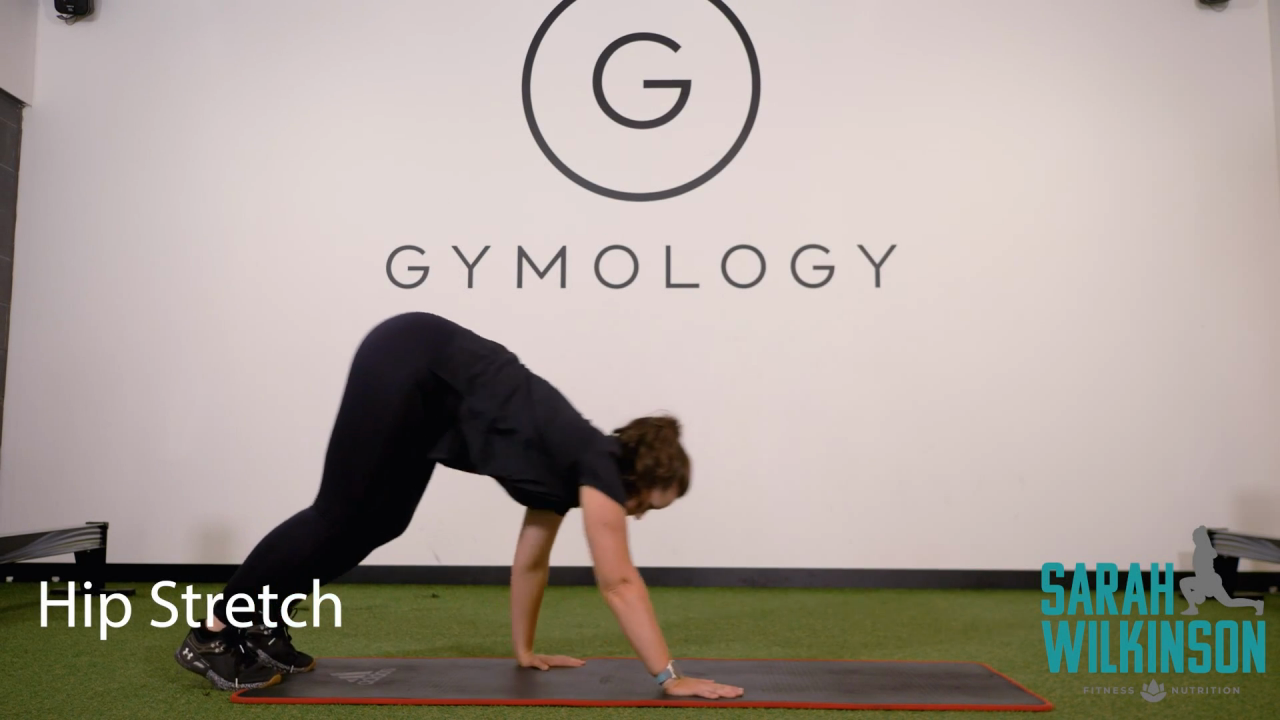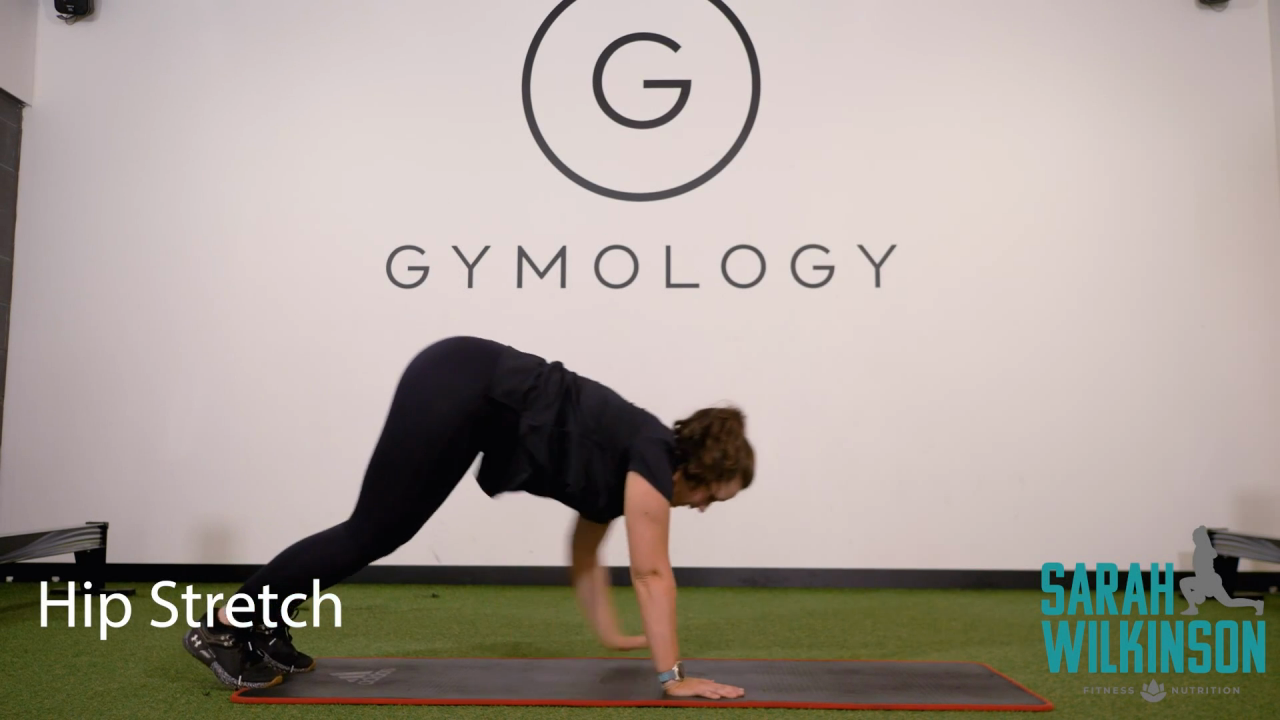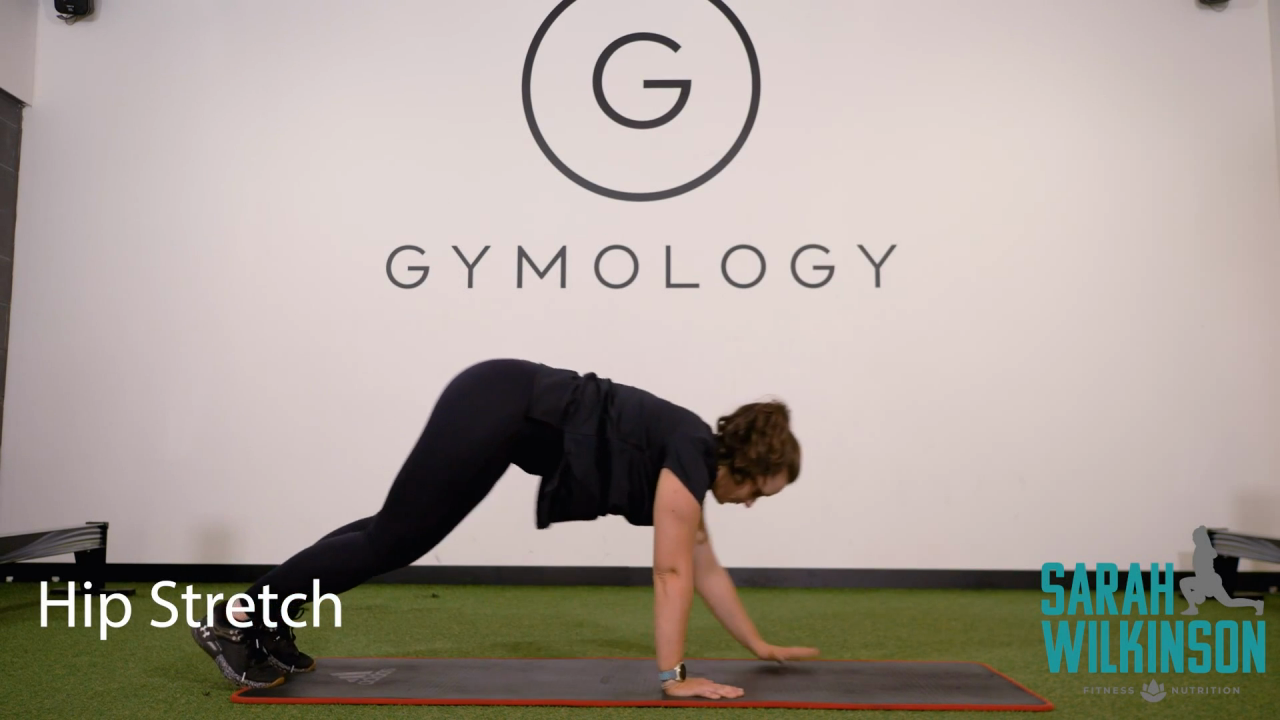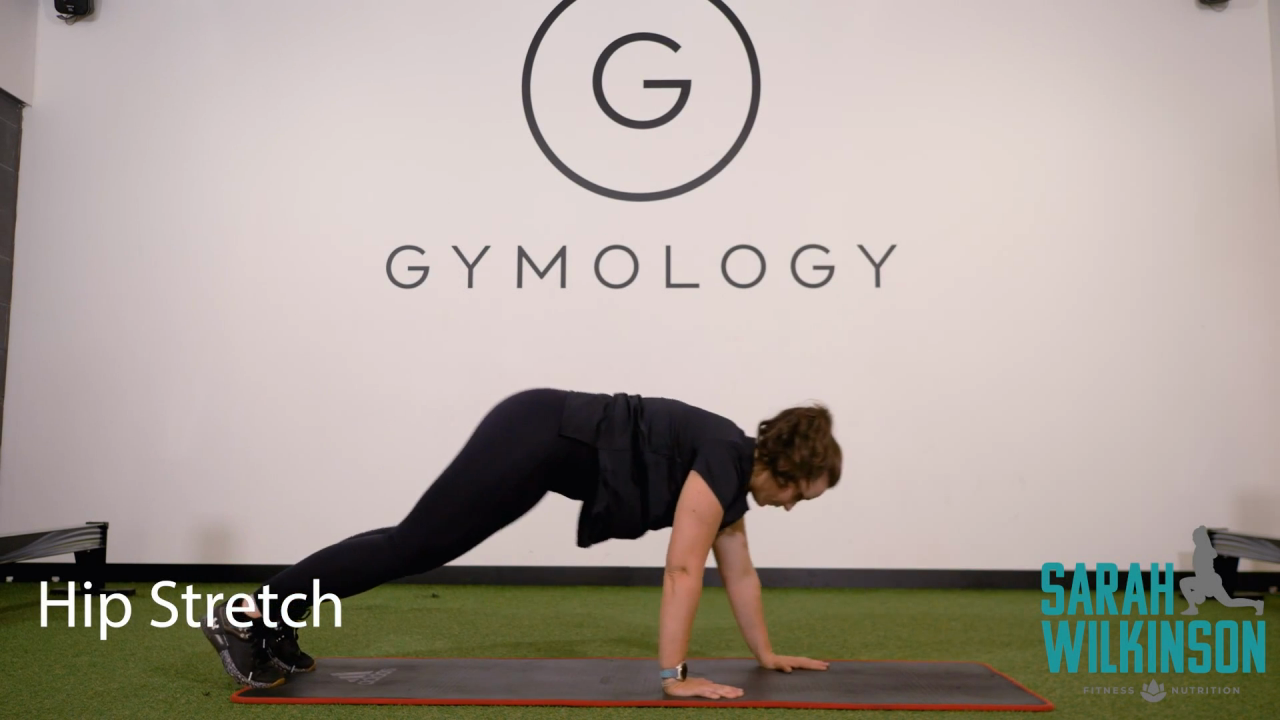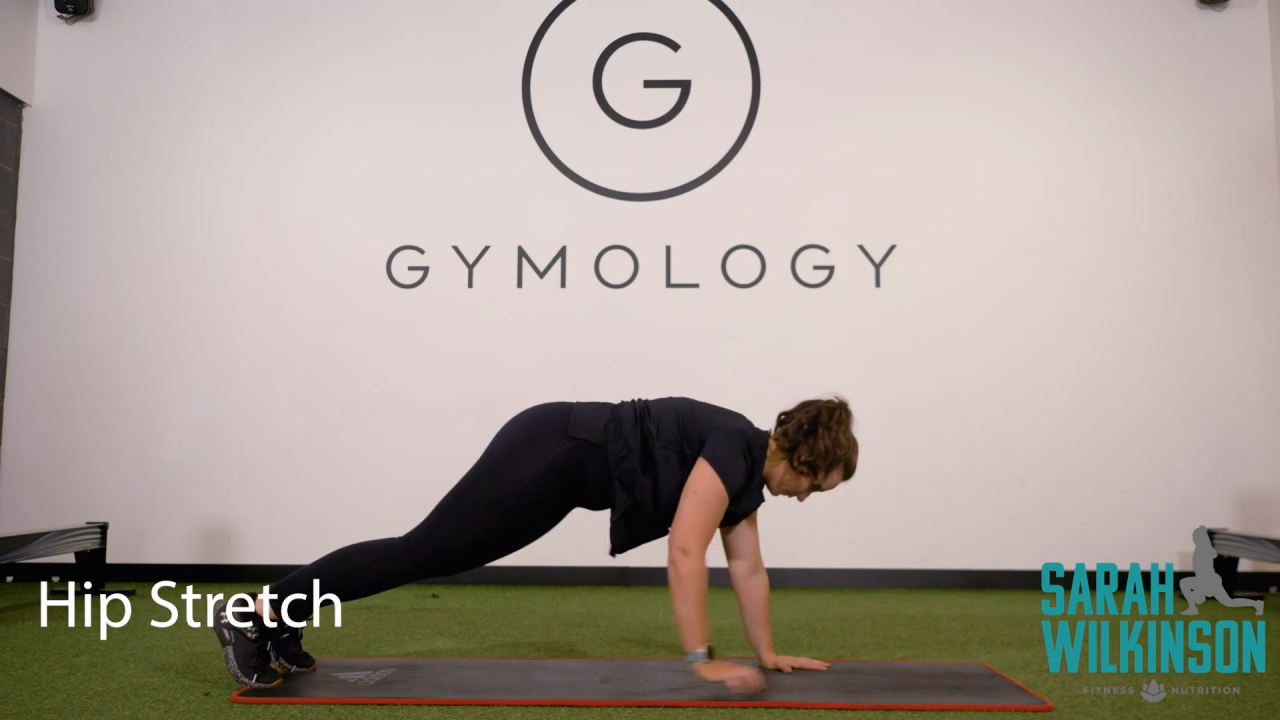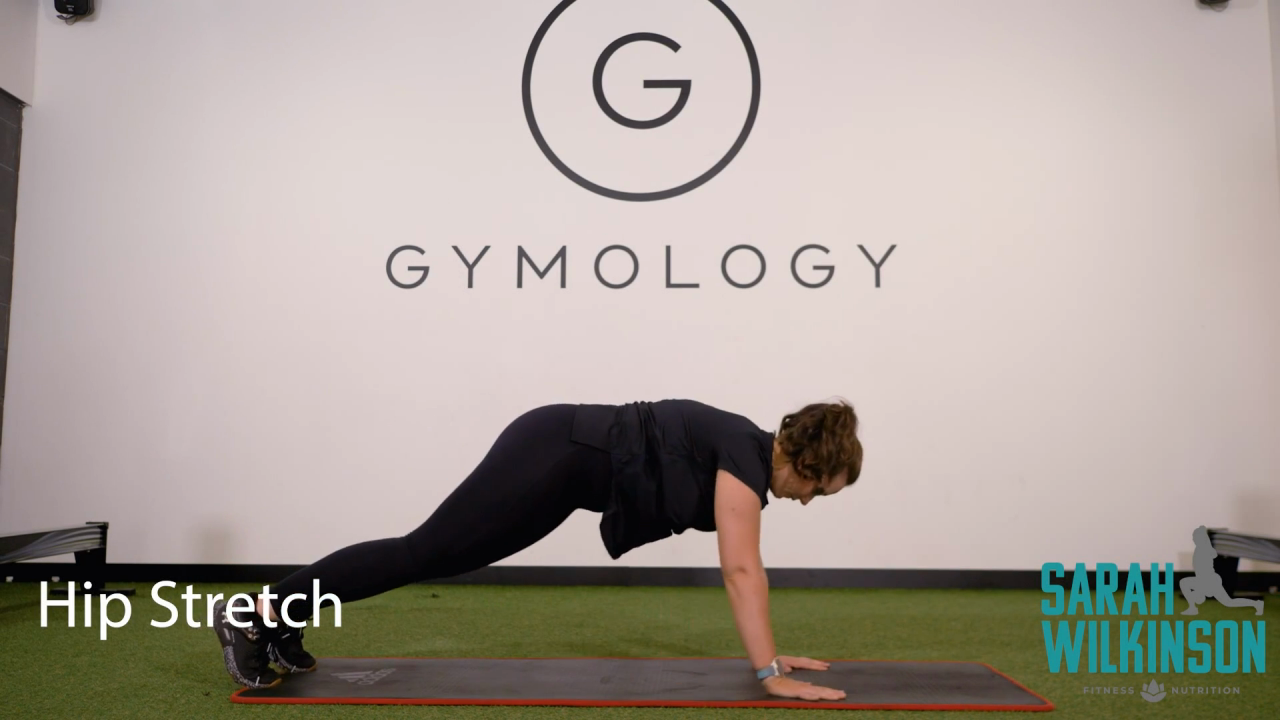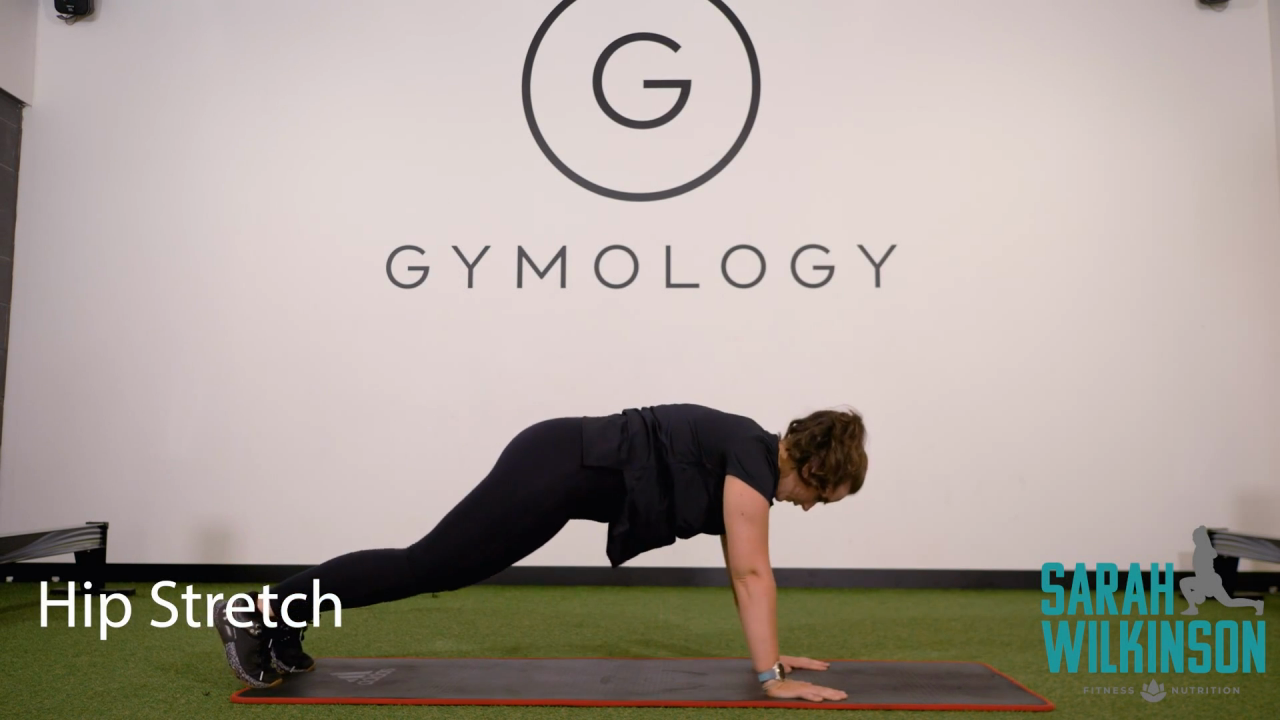
dt=0.2s
person 1, frame 1
left shoulder: (572, 470)
right shoulder: (602, 467)
left elbow: (531, 562)
right elbow: (620, 582)
left wrist: (525, 652)
right wrist: (670, 678)
left hip: (426, 380)
right hip: (411, 362)
left knee: (382, 521)
right knee: (342, 514)
left ankle: (260, 628)
right ankle: (211, 633)
person 1, frame 2
left shoulder: (629, 473)
right shoulder: (655, 457)
left elbow: (584, 553)
right elbow: (651, 573)
left wrist: (609, 631)
right wrist: (673, 677)
left hip: (472, 398)
right hip: (457, 386)
left knee: (387, 531)
right knee: (374, 528)
left ankle: (263, 627)
right ankle: (221, 627)
person 1, frame 3
left shoulder: (688, 463)
right shoulder: (692, 452)
left elbow: (702, 562)
right elbow: (673, 571)
left wrist: (757, 643)
right wrist: (673, 676)
left hip: (509, 413)
right hip: (501, 408)
left knee: (402, 533)
right knee: (396, 535)
left ankle: (268, 622)
right ankle: (233, 620)
person 1, frame 4
left shoulder: (733, 478)
right shoulder: (725, 458)
left elbow: (739, 573)
right elbow: (682, 572)
left wrist: (768, 655)
right wrist: (673, 675)
left hip: (547, 444)
right hip: (540, 436)
left knee: (417, 543)
right knee: (415, 546)
left ankle: (274, 622)
right ankle: (243, 617)
person 1, frame 5
left shoulder: (748, 477)
right shoulder: (735, 447)
left elbow: (748, 569)
right elbow: (685, 553)
left wrist: (767, 653)
right wrist: (700, 658)
left hip: (561, 471)
right hip: (550, 451)
left knee: (434, 557)
right knee: (423, 552)
left ankle: (280, 620)
right ankle: (254, 615)
person 1, frame 6
left shoulder: (752, 475)
right shoulder: (746, 455)
left elbow: (749, 569)
right elbow: (738, 572)
left wrist: (772, 656)
right wrist: (771, 674)
left hip: (564, 474)
right hip: (553, 454)
left knee: (436, 560)
right knee: (423, 553)
left ankle: (284, 619)
right ankle: (256, 614)
person 1, frame 7
left shoulder: (750, 468)
right shoulder: (753, 459)
left elbow: (743, 571)
right elbow: (753, 575)
left wrist: (772, 653)
right wrist: (772, 678)
left hip: (567, 474)
right hip: (560, 469)
left knee: (437, 568)
right knee: (426, 566)
left ankle: (283, 618)
right ankle: (258, 611)
